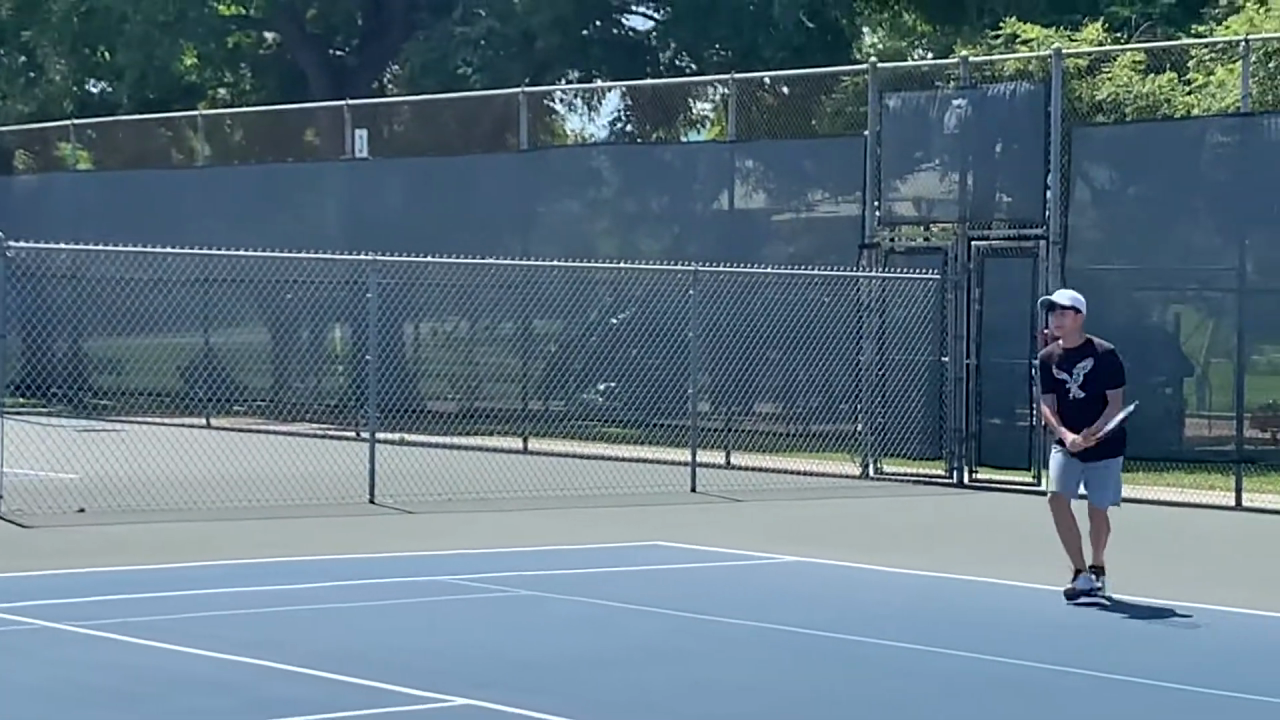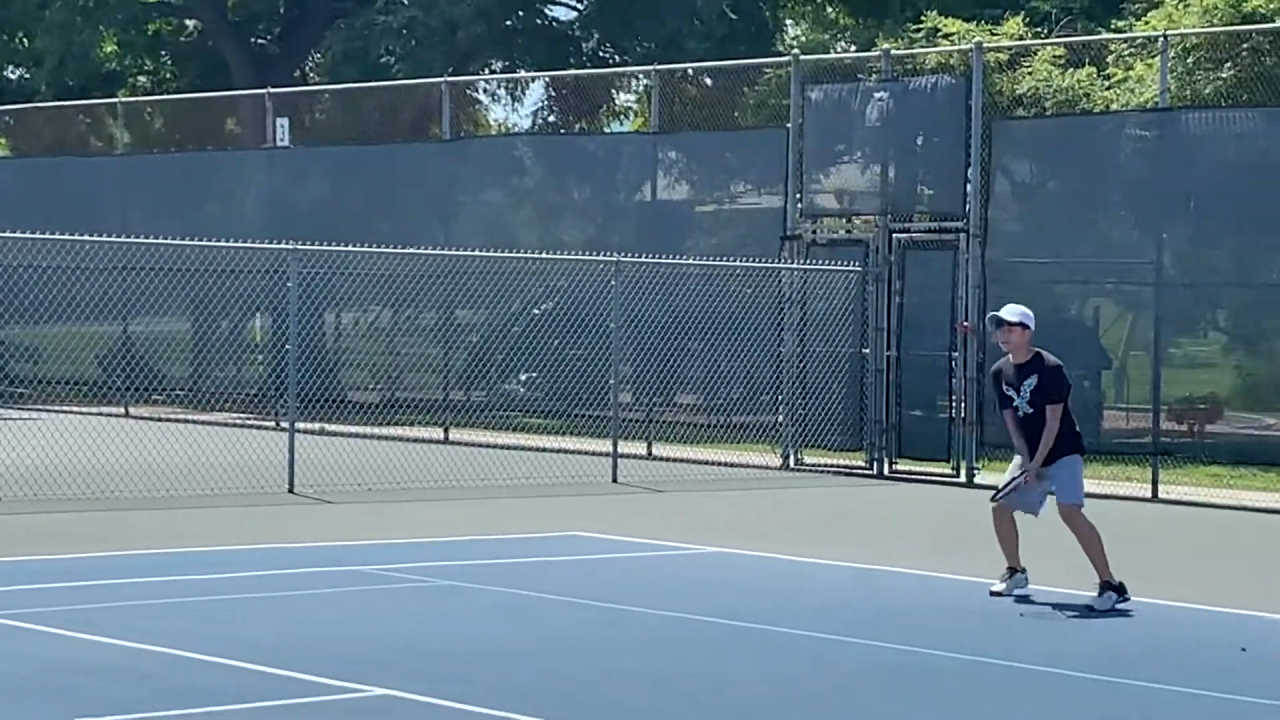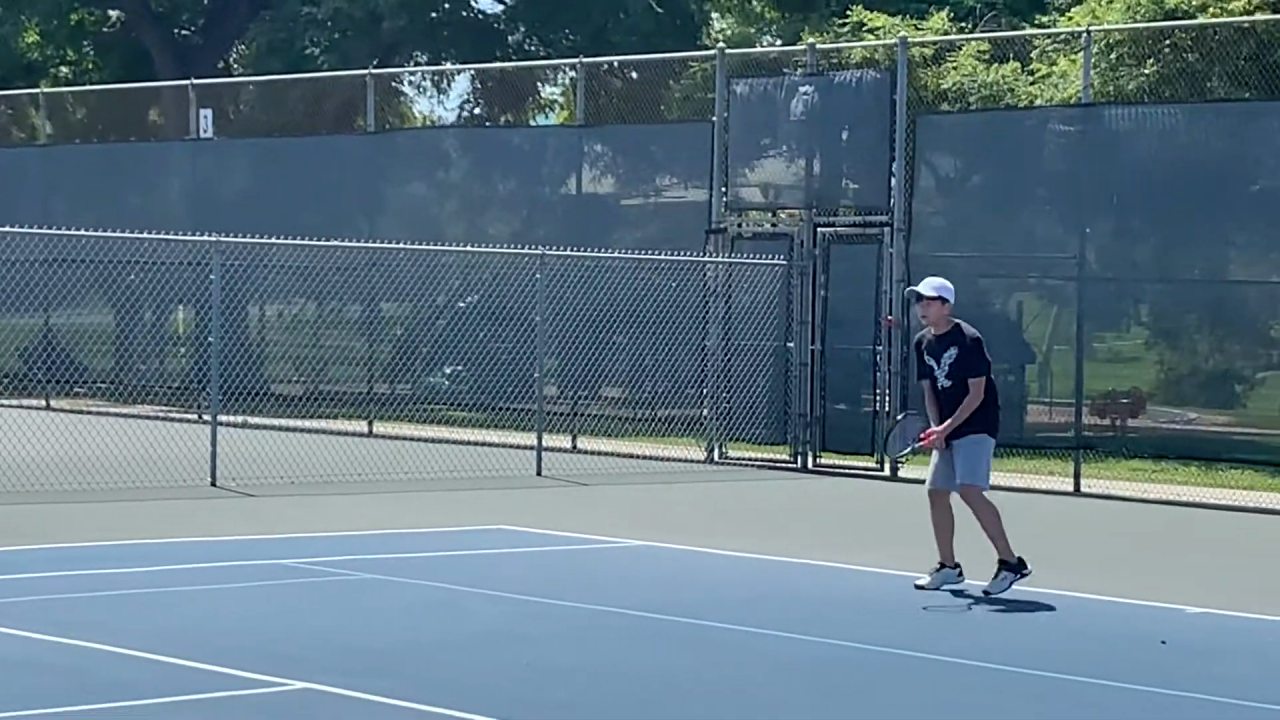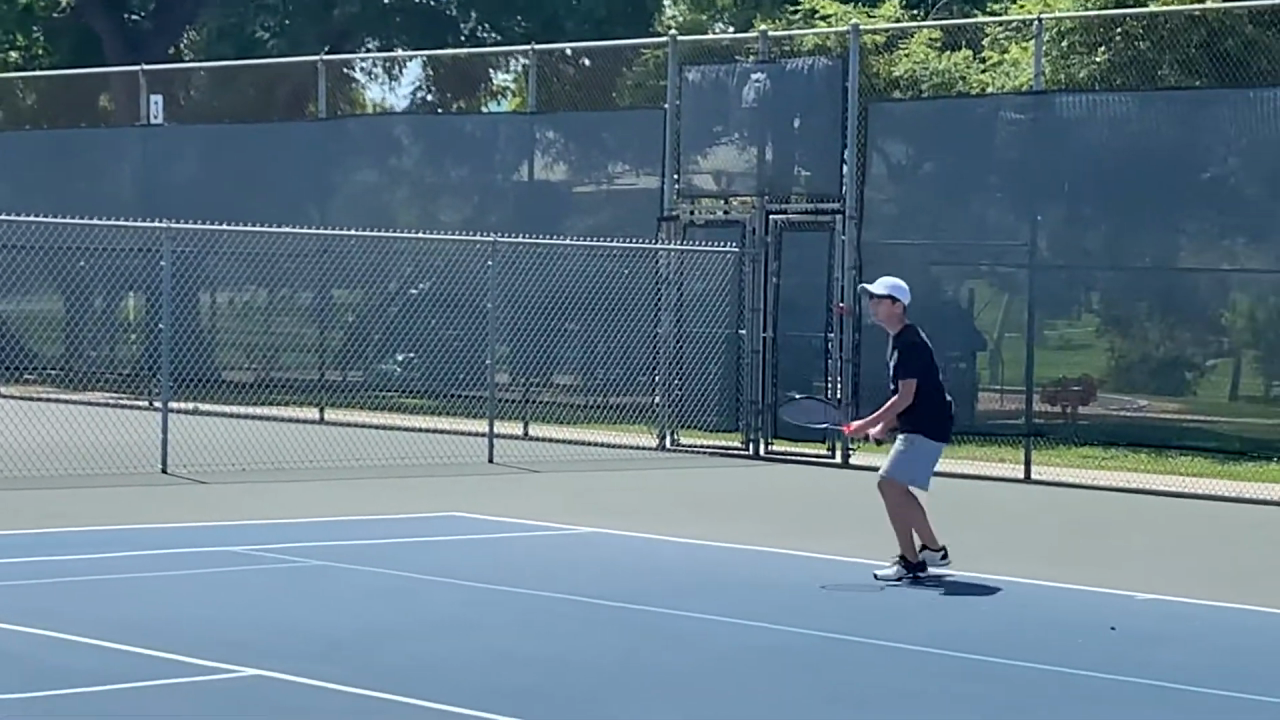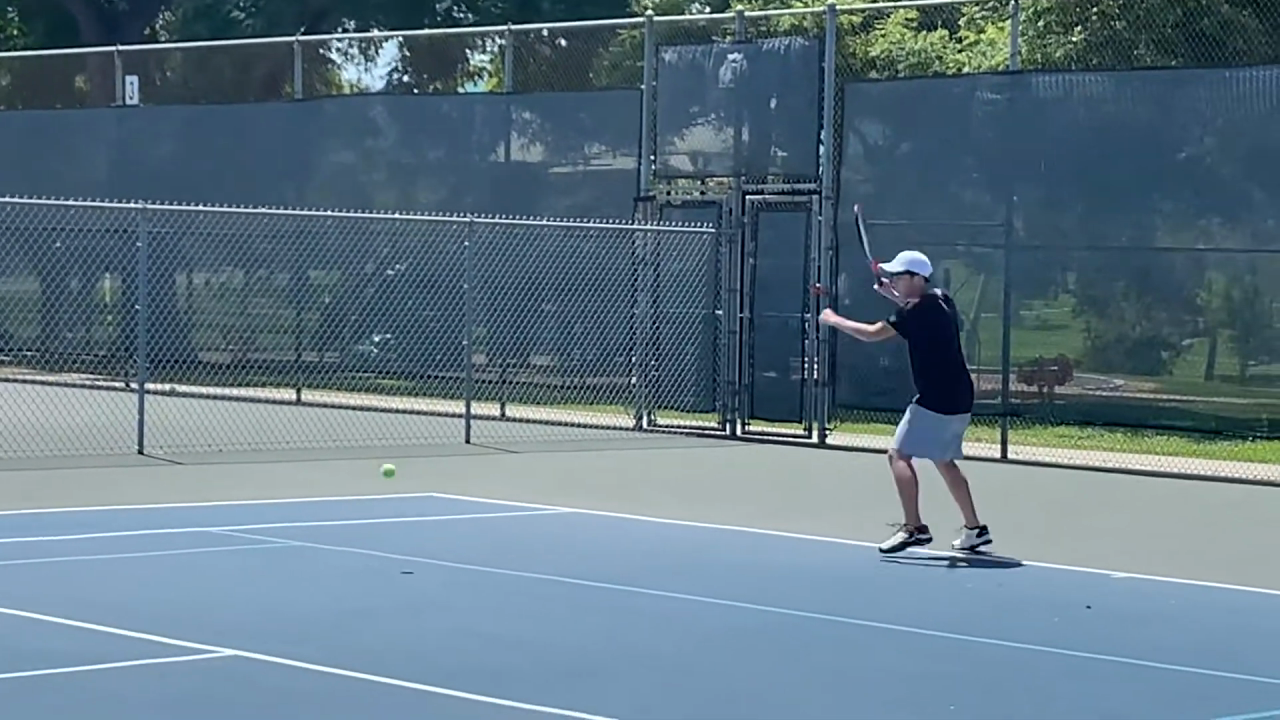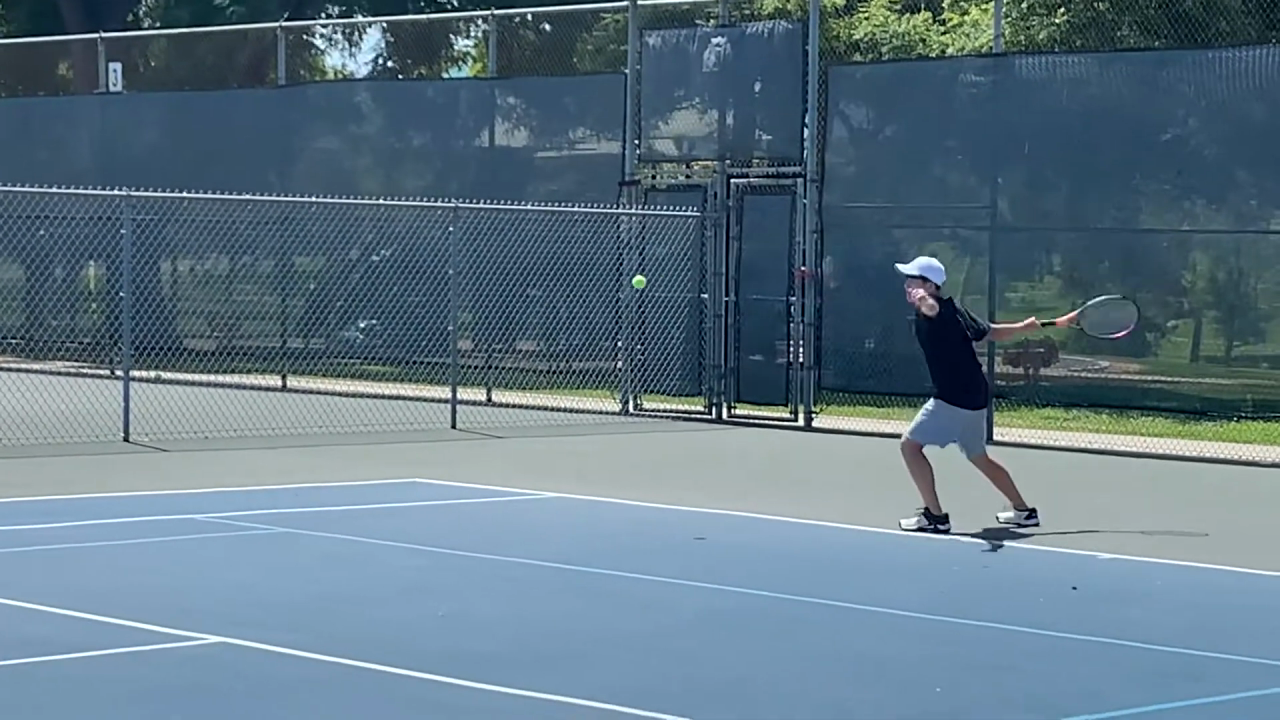
dt=0.4s
person 1, frame 1
left shoulder: (1105, 353)
right shoulder: (1046, 358)
left elbow: (1115, 403)
right elbow: (1046, 406)
left wrist: (1092, 434)
right wrist: (1066, 436)
left hip: (1105, 445)
right hip: (1066, 443)
left knee: (1097, 511)
right knee: (1058, 499)
left ankle: (1096, 568)
right ankle: (1081, 573)
person 1, frame 2
left shoulder: (1049, 367)
right shoulder: (999, 373)
left elbow: (1053, 421)
right elbow: (1012, 422)
left wrist: (1038, 464)
right wrist: (1027, 463)
left hip: (1064, 451)
right hip: (1029, 454)
left knee: (1070, 512)
right knee: (1000, 507)
left ankle: (1111, 585)
right ankle: (1016, 572)
person 1, frame 3
left shoulder: (968, 340)
right shoulder: (921, 343)
left elbow: (977, 395)
right elbow: (929, 391)
left wrist: (944, 429)
right wrist: (937, 429)
left hip: (976, 428)
right hip: (951, 432)
left knee: (970, 492)
right knee: (937, 493)
left ankle: (1011, 563)
right ankle: (948, 567)
person 1, frame 4
left shoulder: (910, 342)
right shoulder: (899, 341)
left elbow: (905, 397)
left wrist: (869, 422)
right wrist: (883, 427)
left hip: (928, 427)
right hip: (920, 426)
left knee: (890, 484)
right knee: (899, 488)
left ankle: (911, 562)
right ankle: (932, 548)
person 1, frame 5
left shoulder: (915, 309)
right shoulder: (943, 302)
left elbow: (872, 333)
left wrist: (833, 320)
right wrist: (895, 296)
left hip: (935, 401)
right hip: (961, 399)
left knee: (899, 456)
right knee: (945, 463)
left ankle: (913, 529)
right ankle: (976, 530)
person 1, frame 6
left shoulder: (931, 308)
right shoulder: (953, 308)
left elbow: (930, 307)
right elbow: (996, 333)
left wrist: (921, 299)
right wrist: (1026, 327)
left hip: (952, 398)
right hip: (973, 397)
left knee: (910, 445)
right knee: (979, 457)
left ankle: (934, 515)
right ankle: (1024, 511)
